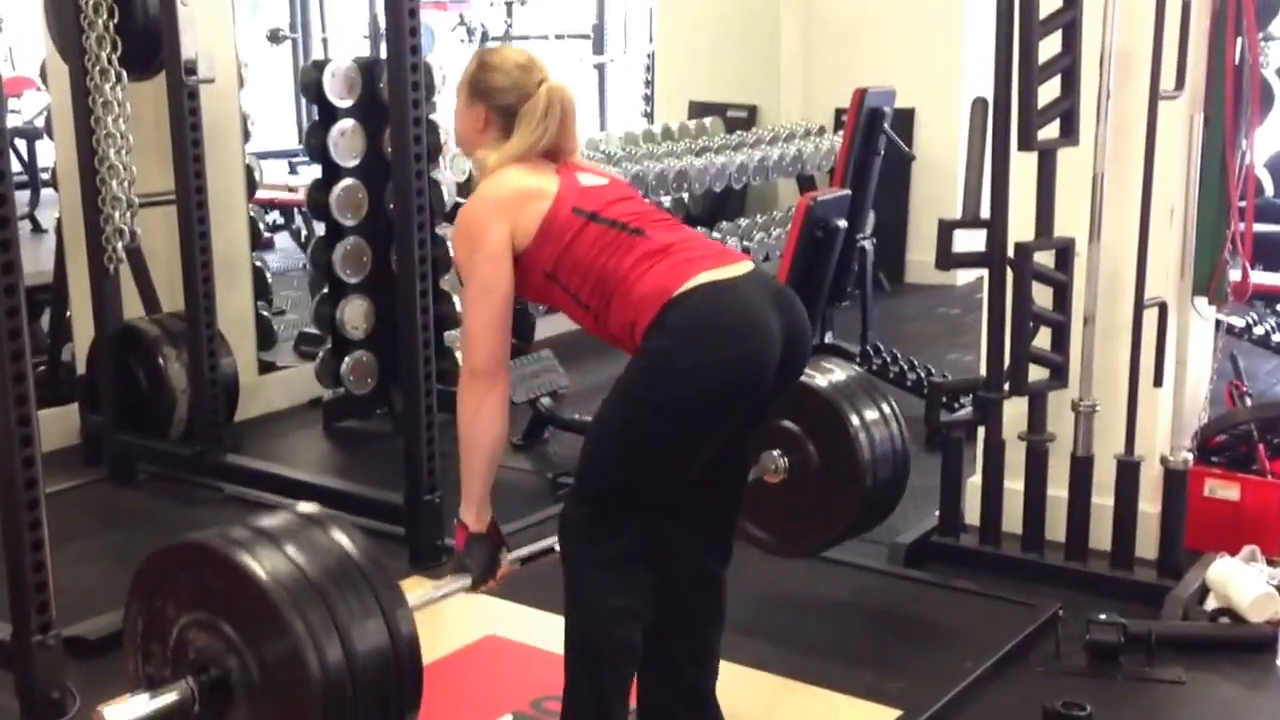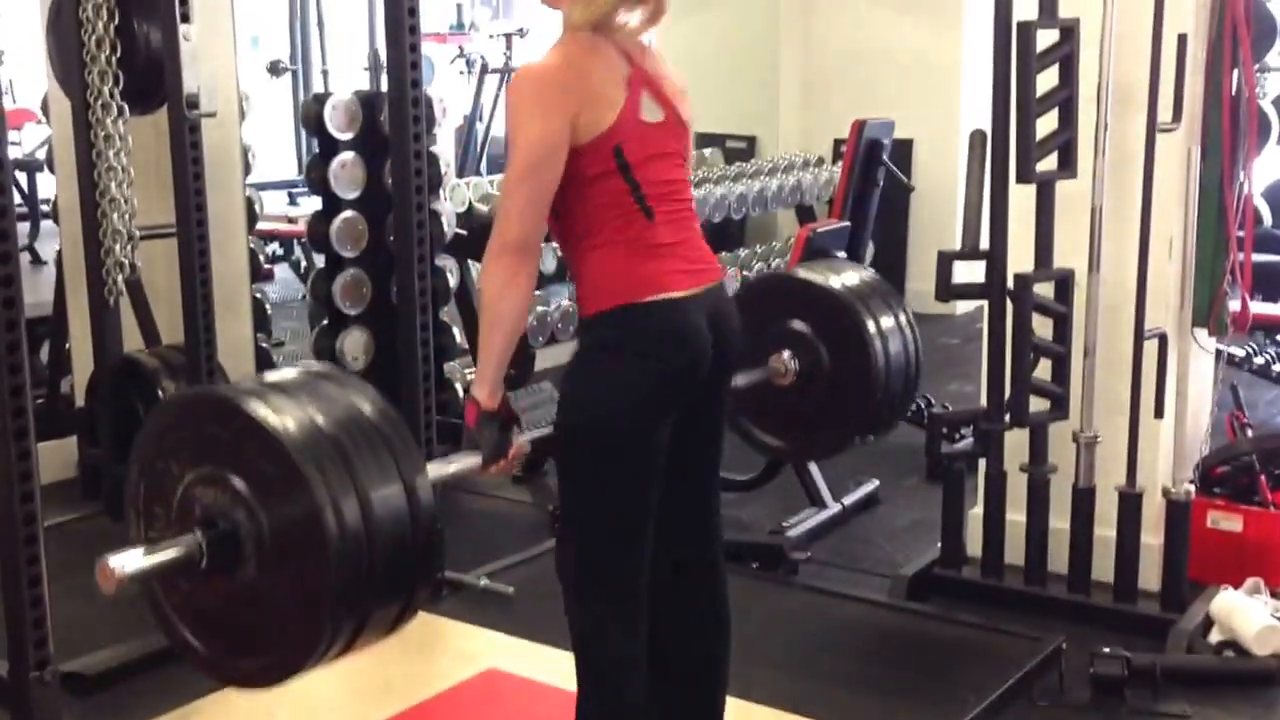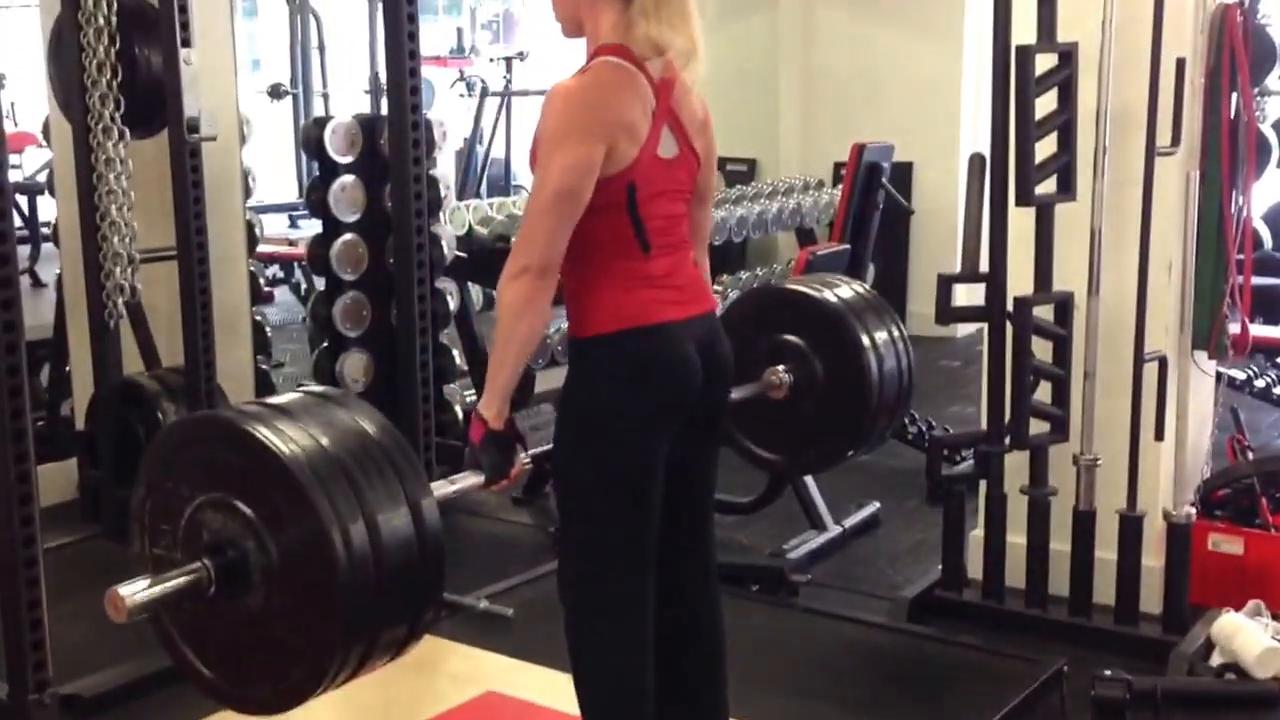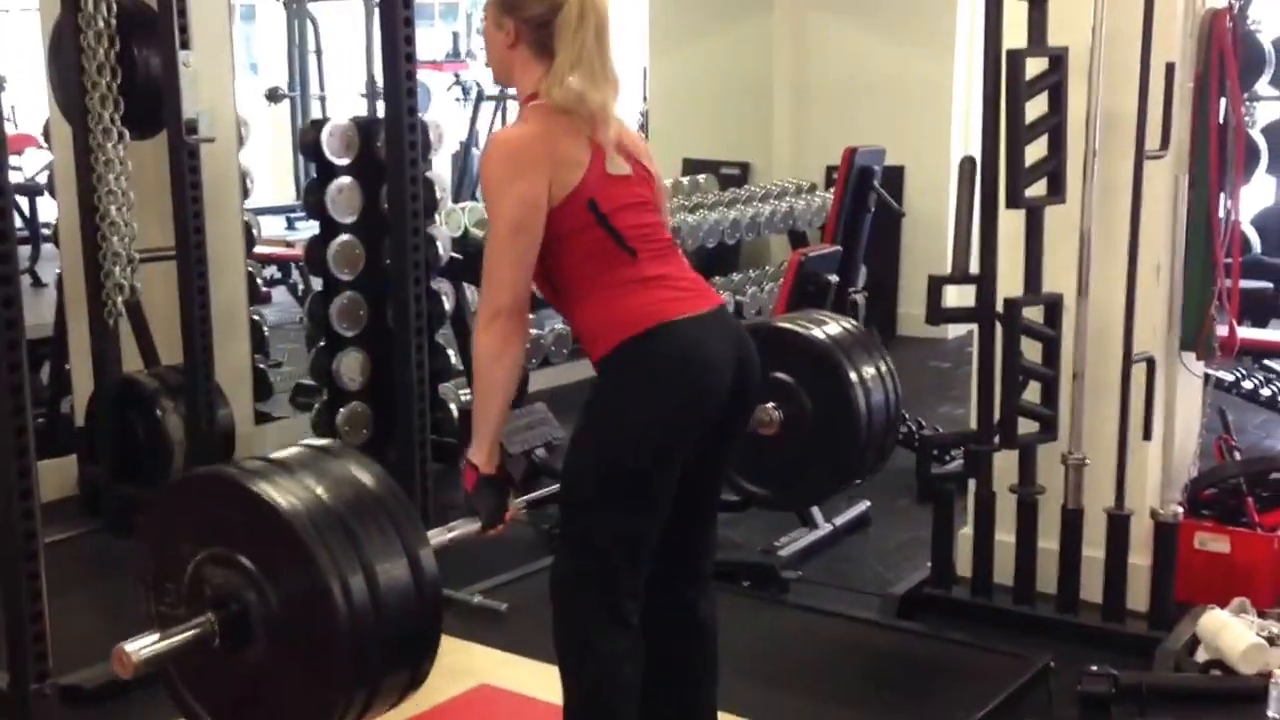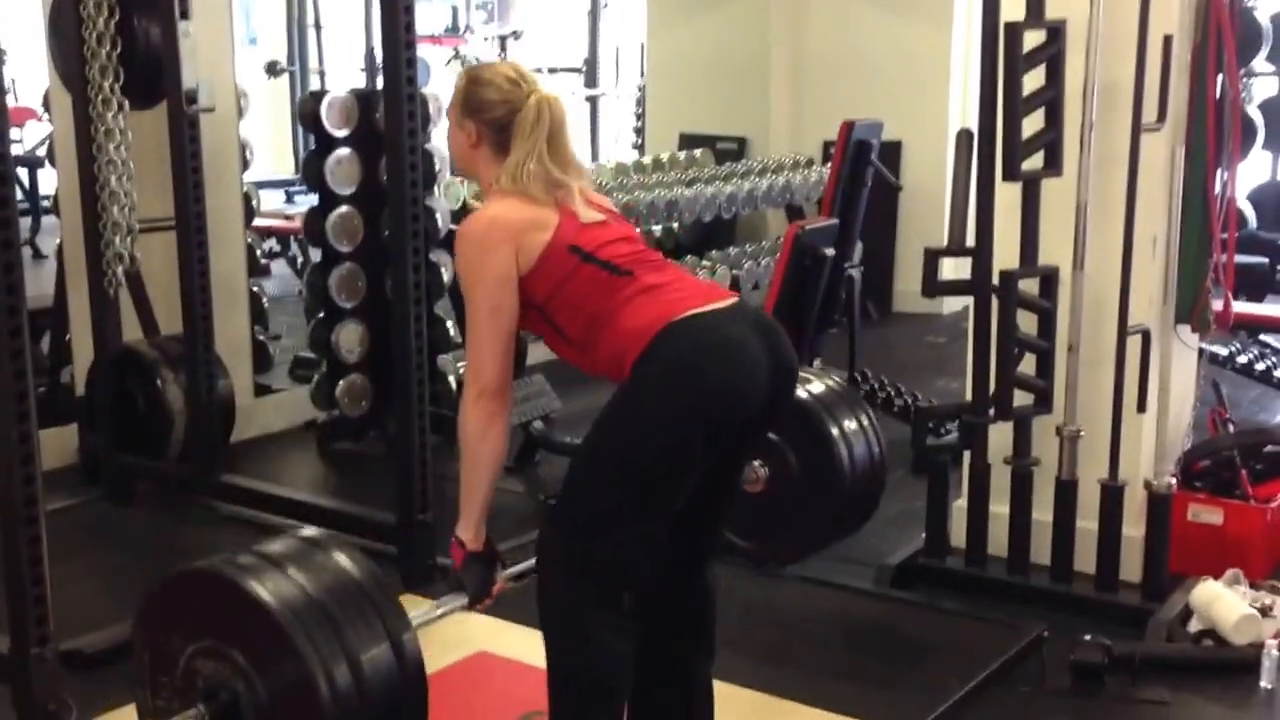
dt=0.5s
person 1, frame 1
left shoulder: (489, 205)
right shoulder: (584, 175)
left elbow: (485, 377)
left wrist: (475, 519)
left hip: (703, 335)
right hip: (772, 313)
left knee: (601, 543)
right knee: (692, 533)
person 1, frame 2
left shoulder: (552, 77)
right shoulder: (654, 68)
left elbow: (515, 250)
left wrist: (487, 396)
left hip: (635, 334)
right hip: (709, 315)
left knee: (601, 570)
right knee: (688, 549)
person 1, frame 3
left shoulder: (586, 96)
right shoulder: (685, 92)
left elbow: (534, 268)
left wrist: (492, 411)
left hip: (625, 363)
right hip: (699, 348)
left knee: (606, 591)
right knee: (683, 571)
person 1, frame 4
left shoulder: (520, 146)
right shoulder: (615, 128)
left elbow: (503, 315)
left wrist: (484, 459)
left hip: (655, 368)
right hip: (724, 346)
left knee: (595, 596)
right knee: (679, 577)
person 1, frame 5
left shoulder: (487, 230)
right shoulder: (577, 196)
left elbow: (487, 395)
left wrist: (471, 534)
left hip: (693, 367)
right hip: (759, 346)
left knee: (579, 575)
right knee: (676, 558)
